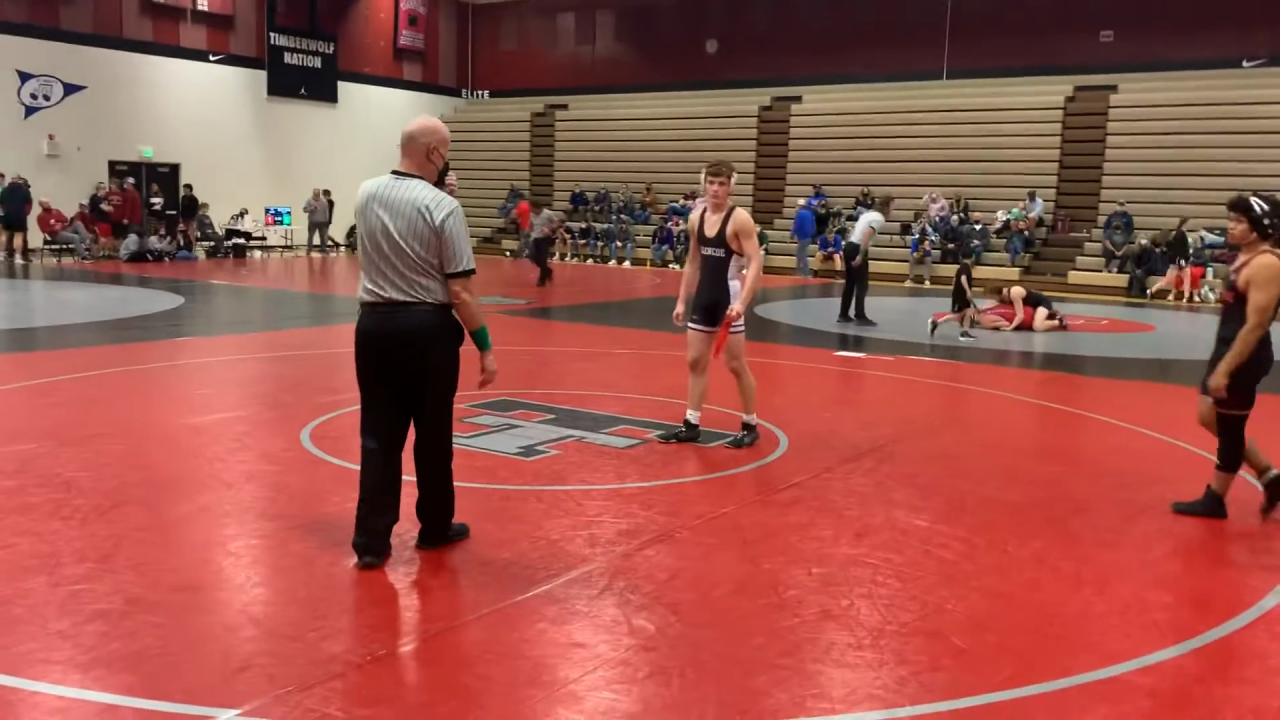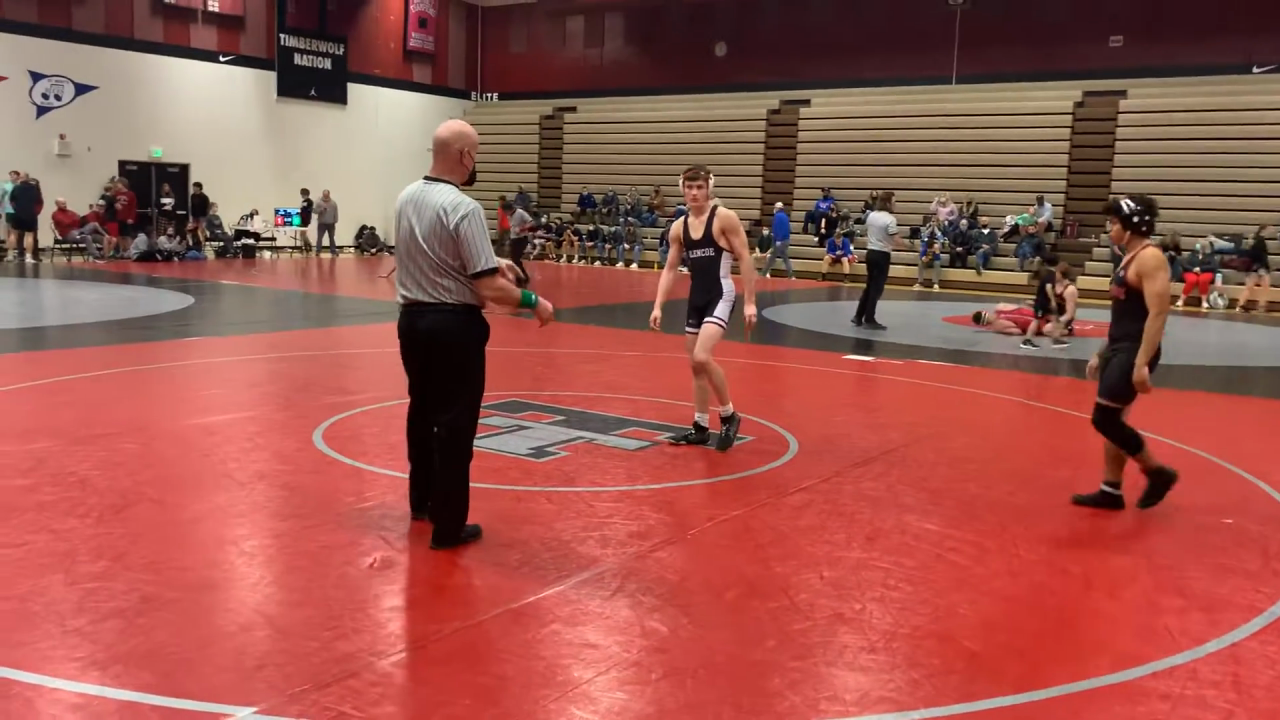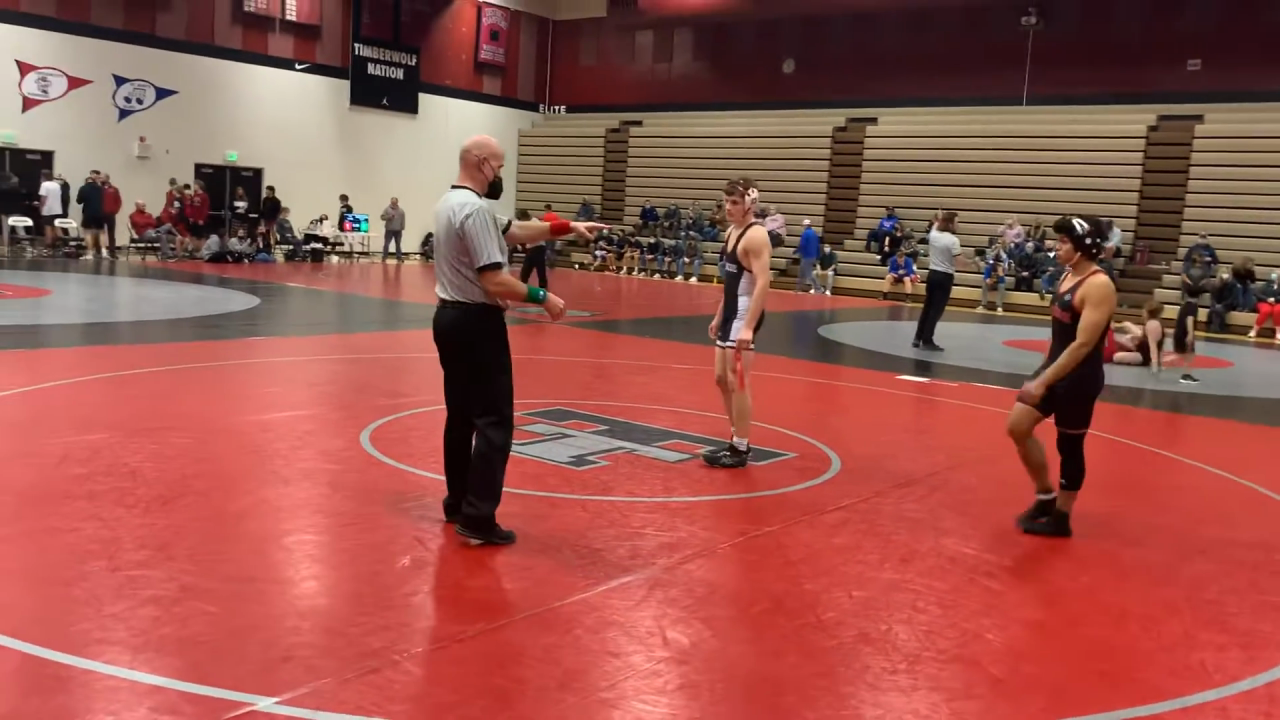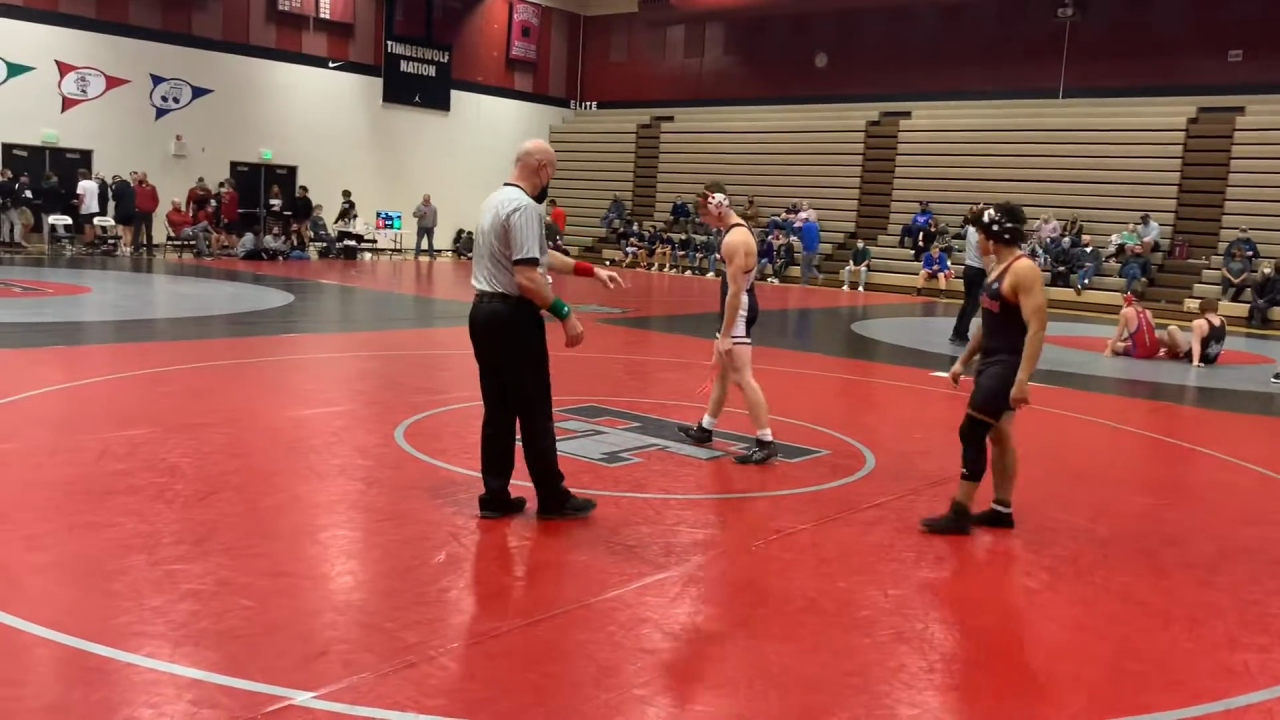
dt=0.7s
person 1, frame 1
left shoulder: (366, 194)
right shoulder: (443, 208)
right elbow: (459, 291)
right wrist: (485, 347)
left hip: (375, 324)
right hip: (428, 328)
left knee: (379, 436)
right knee: (432, 434)
left ankle: (371, 539)
right ankle: (435, 527)
person 1, frame 2
left shoulder: (406, 198)
right shoulder: (464, 208)
right elbow: (489, 289)
left wrist: (491, 261)
right wrist: (533, 301)
left hip: (412, 319)
right hip: (455, 325)
left knee: (422, 414)
right knee: (455, 427)
left ankle: (422, 500)
right ankle: (448, 526)
person 1, frame 3
left shoulder: (450, 202)
right shoulder: (475, 209)
left elbow: (514, 231)
right elbow: (495, 282)
left wrist: (566, 227)
right wrist: (543, 298)
left hip: (450, 318)
right hip: (476, 323)
left knee: (461, 415)
right knee: (494, 421)
left ankle: (458, 502)
right ankle: (478, 517)
person 1, frame 4
left shoulder: (497, 200)
right shoulder: (524, 207)
left elbow: (540, 254)
right elbow: (527, 277)
left wrist: (591, 270)
right wrist: (565, 314)
left hip: (484, 312)
right hip: (513, 316)
left knee: (498, 410)
right knee: (535, 412)
left ankle: (495, 496)
right ankle: (552, 498)
person 2, frame 1
right shoulder: (1246, 258)
left wrist: (1223, 370)
right wrist: (1219, 364)
left hip: (1244, 359)
right hip: (1227, 352)
left knee: (1229, 427)
right knee: (1210, 420)
left ankle: (1215, 498)
person 2, frame 2
left shoulder: (1151, 259)
right shoulder: (1130, 257)
left elbow: (1157, 315)
left wrist: (1142, 363)
right wrist: (1100, 354)
left hip: (1134, 353)
right hip: (1117, 349)
left knee: (1104, 418)
right knee: (1108, 420)
left ankle: (1156, 473)
right ankle: (1110, 490)
person 2, frame 3
left shoulder: (1098, 285)
right shoulder: (1069, 275)
left elbow: (1083, 345)
left wrist: (1043, 381)
right wrist: (1043, 372)
left hip: (1080, 378)
right hip: (1056, 370)
left knee: (1068, 446)
right knee: (1017, 427)
left ankle: (1059, 517)
right ankle: (1046, 496)
person 2, frame 4
left shoulder: (1024, 271)
right shoulder: (999, 266)
left elbow: (1036, 330)
left wrist: (1022, 380)
right wrist: (963, 361)
left hip: (1006, 366)
right hip: (989, 362)
left knee: (971, 434)
right knee: (998, 436)
left ankle: (959, 513)
right ankle: (1002, 509)
person 3, frame 1
left shoulder: (740, 219)
right shoulder: (696, 218)
left elbow: (755, 263)
left wrist: (742, 301)
right wrist: (681, 301)
left hip: (728, 297)
right hip: (702, 297)
left knee: (736, 365)
right knee: (695, 362)
left ankle: (750, 427)
right ankle: (691, 425)
person 3, frame 2
left shoulder: (725, 217)
right shoulder: (678, 227)
left elbow: (745, 258)
right elbow: (670, 268)
left wrist: (750, 301)
right wrist: (658, 306)
left hip: (720, 295)
right hip: (696, 298)
left knee: (703, 357)
right knee: (696, 365)
left ankle: (729, 415)
right ankle: (701, 428)
person 3, frame 3
left shoulder: (756, 236)
right shoulder: (731, 232)
left elbow: (762, 283)
left wrist: (748, 327)
right wrist: (719, 315)
left hip: (744, 313)
right hip: (730, 312)
left knee: (737, 382)
right knee: (722, 379)
left ankle: (739, 449)
right ankle: (739, 440)
person 3, frame 4
left shoulder: (734, 239)
right shoulder: (737, 230)
left elbow: (734, 289)
left wrist: (725, 334)
left hip: (739, 309)
right hip: (738, 307)
left knee: (742, 378)
right knee: (720, 370)
left ankle: (766, 442)
right ankle: (705, 428)
